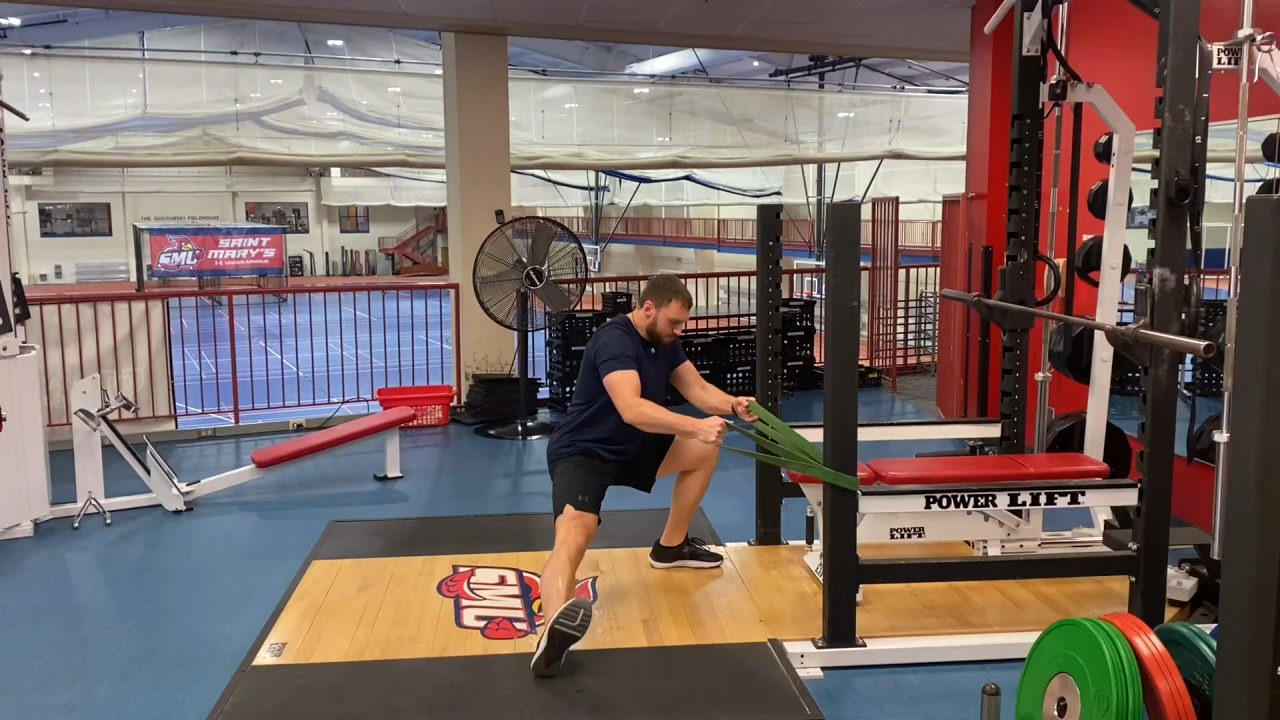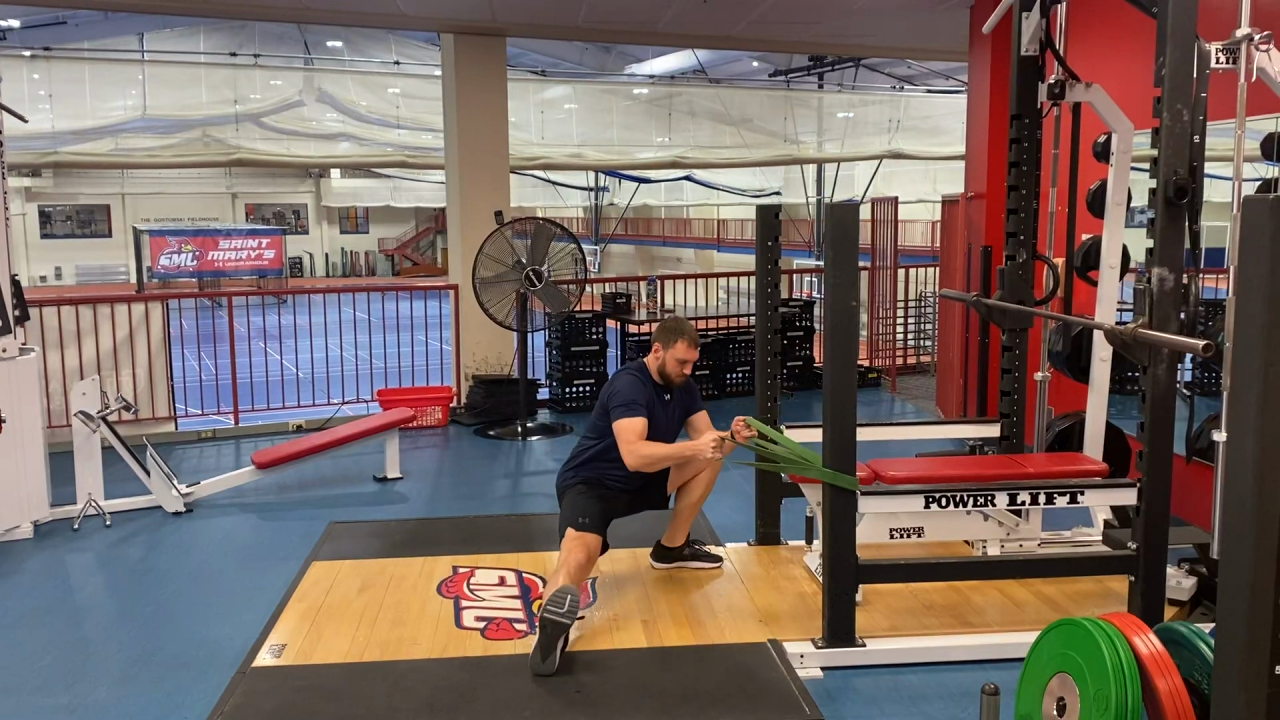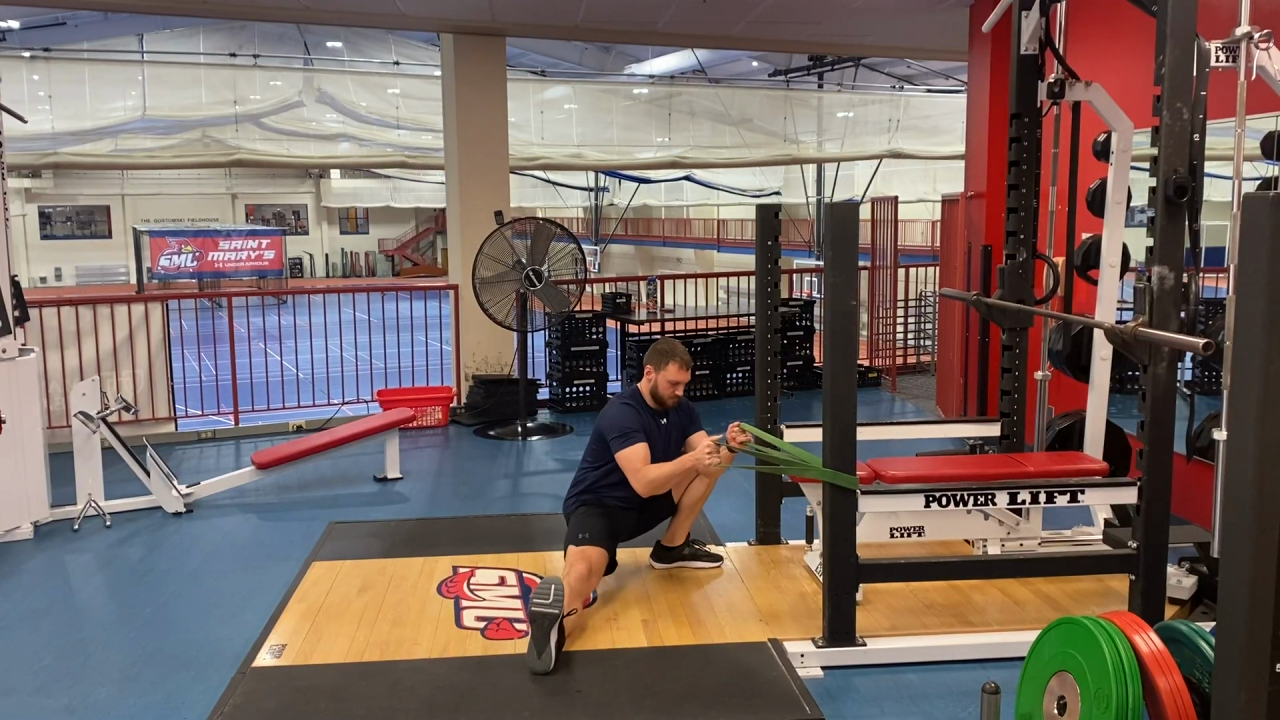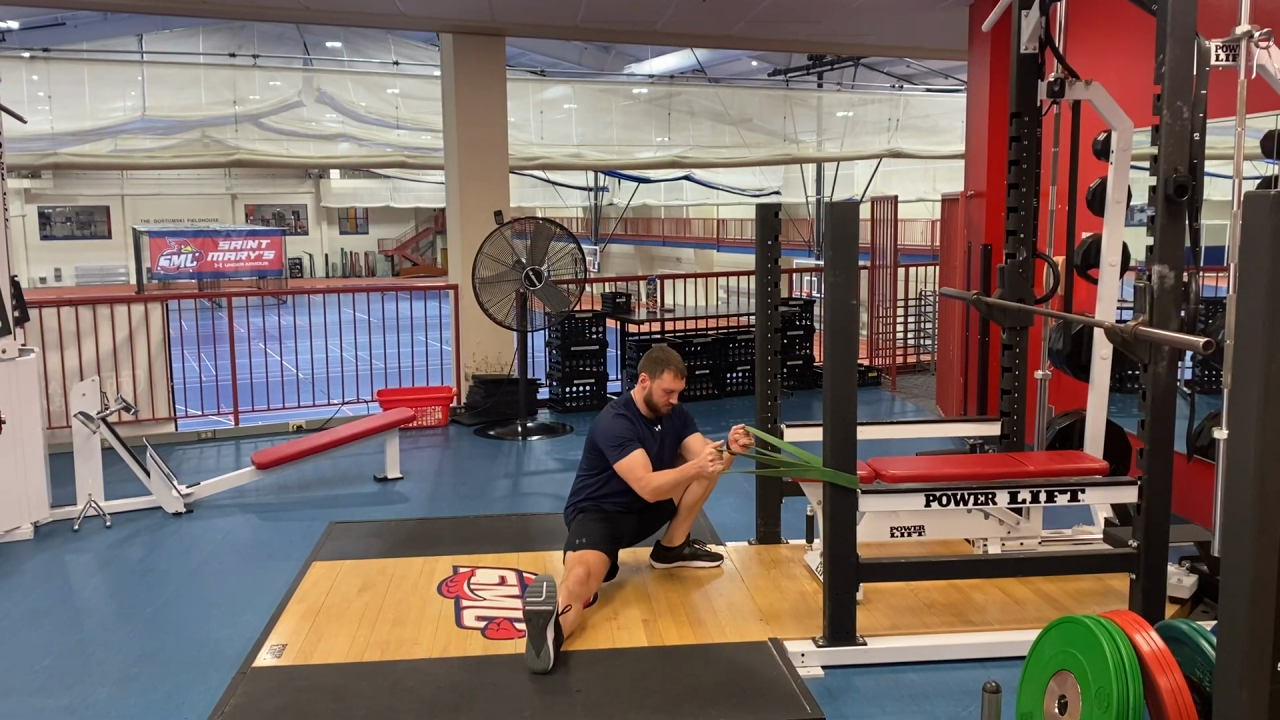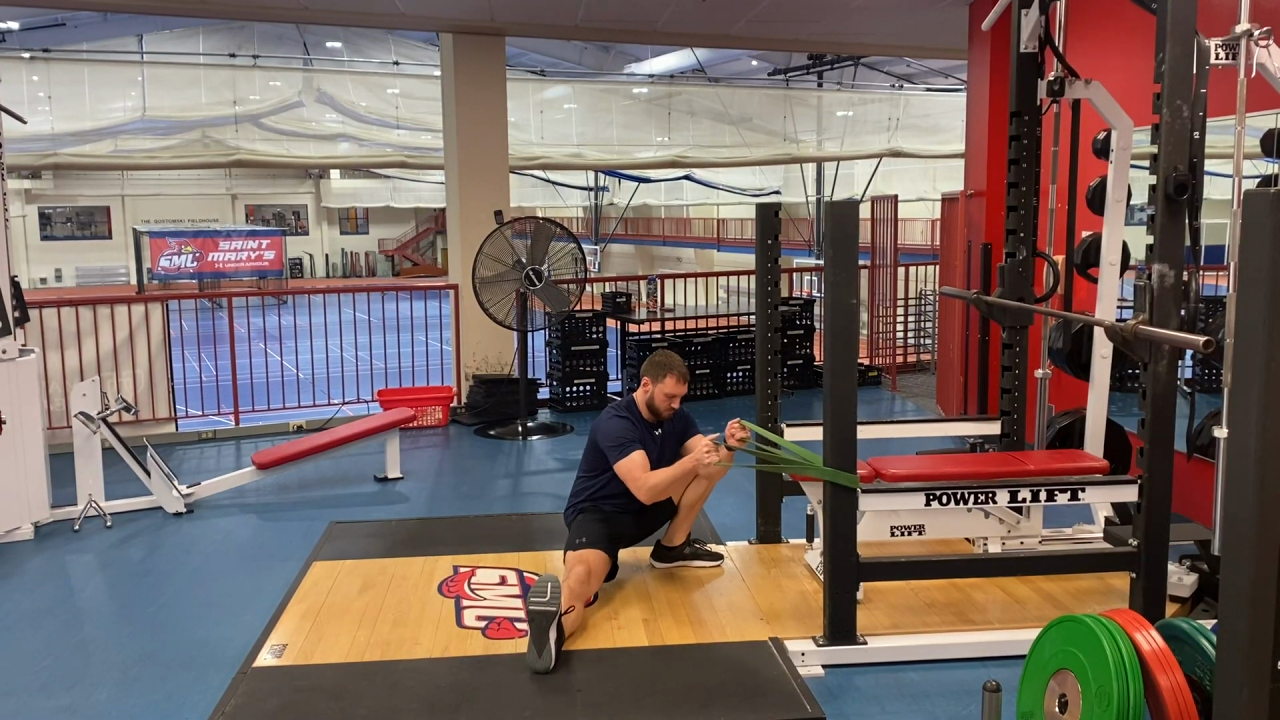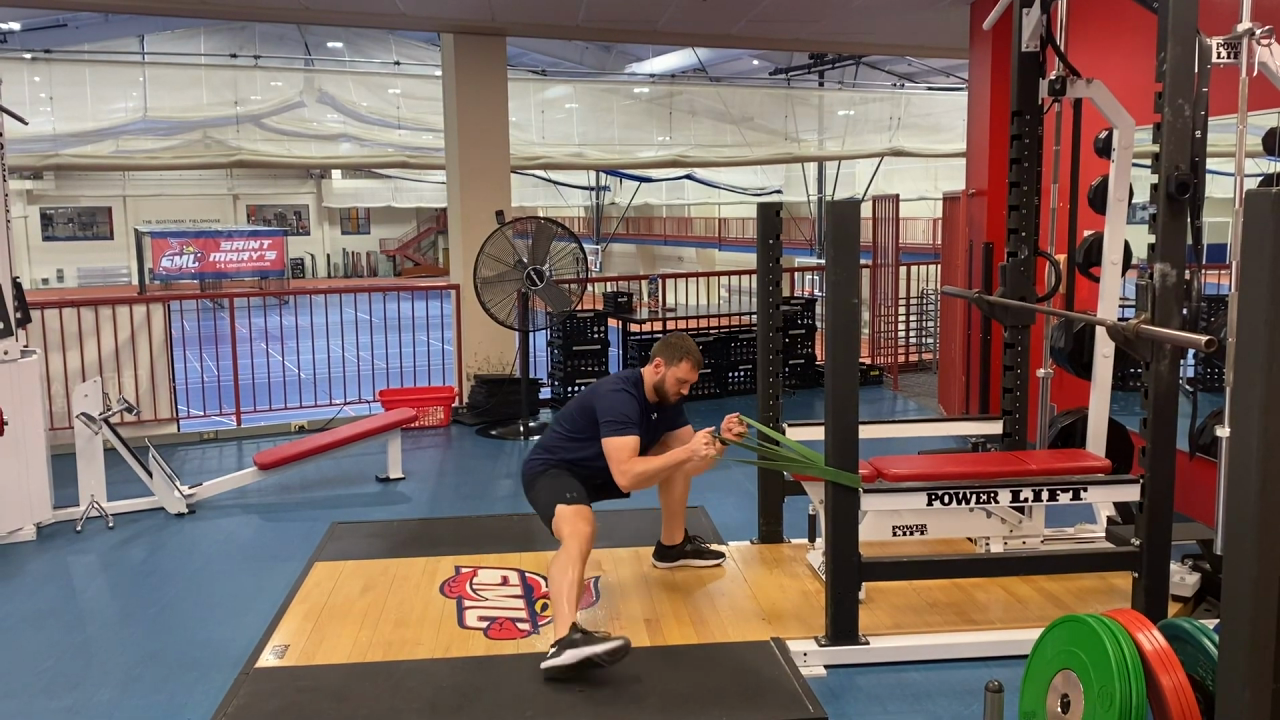
dt=0.5s
person 1, frame 1
left shoulder: (665, 341)
right shoulder: (615, 341)
left elbow: (697, 388)
right elbow: (631, 409)
left wrist: (731, 405)
right wrist: (695, 427)
left hip: (628, 447)
right hip: (581, 452)
left knee: (705, 453)
right knee: (573, 539)
left ankle: (671, 546)
right ankle: (553, 630)
person 1, frame 2
left shoulder: (683, 386)
right shoulder: (629, 385)
left elbow: (704, 438)
right elbow: (634, 455)
left wrist: (731, 437)
right wrist: (693, 448)
left hip: (637, 481)
right hip: (589, 483)
left knee: (707, 464)
right knee: (577, 556)
left ankle: (672, 547)
right ankle: (552, 627)
person 1, frame 3
left shoulder: (681, 409)
right shoulder: (622, 413)
left elbow: (708, 465)
right elbow: (643, 482)
left wrist: (728, 448)
right wrist: (692, 459)
left hip: (643, 504)
right hip: (597, 506)
left knee: (709, 467)
right knee: (581, 572)
left ankle: (672, 547)
right ankle: (552, 627)
person 1, frame 4
left shoulder: (675, 414)
right shoulder: (614, 423)
left elbow: (703, 463)
right elbow: (648, 487)
left wrist: (729, 450)
right wrist: (697, 467)
left hip: (644, 510)
right hip: (598, 513)
left knee: (707, 468)
right knee: (581, 576)
left ankle: (673, 548)
person 1, frame 5
left shoulder: (676, 416)
right shoulder: (615, 424)
left elbow: (709, 470)
right elbow: (645, 489)
left wrist: (728, 447)
right wrist: (692, 460)
left hip: (643, 510)
right hip: (597, 512)
left knee: (711, 465)
right knee: (582, 573)
left ankle: (672, 547)
right ankle: (552, 625)
person 1, frame 6
left shoulder: (668, 399)
right shoulder: (618, 396)
left elbow: (689, 460)
right elbow: (626, 476)
left wrist: (721, 441)
right wrist: (686, 452)
left hip: (598, 471)
right hip: (552, 469)
left knee: (678, 458)
right knee: (579, 532)
left ankle: (672, 545)
right ankle: (565, 639)
